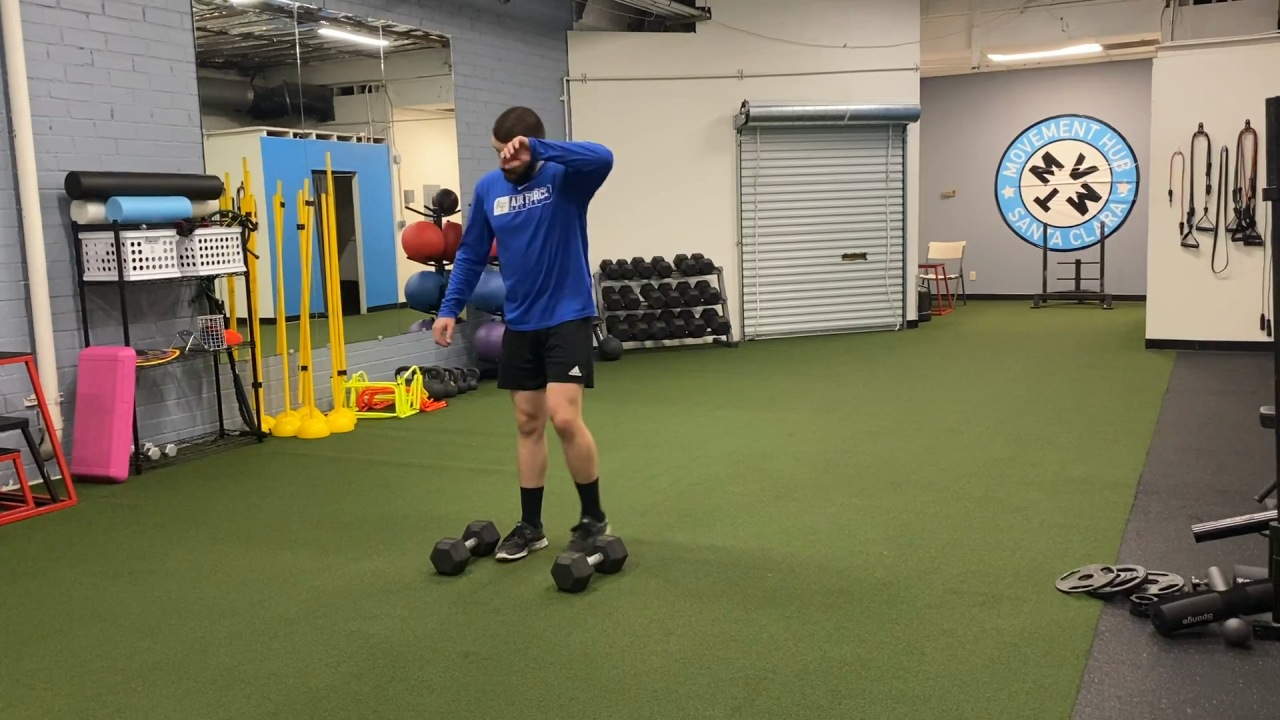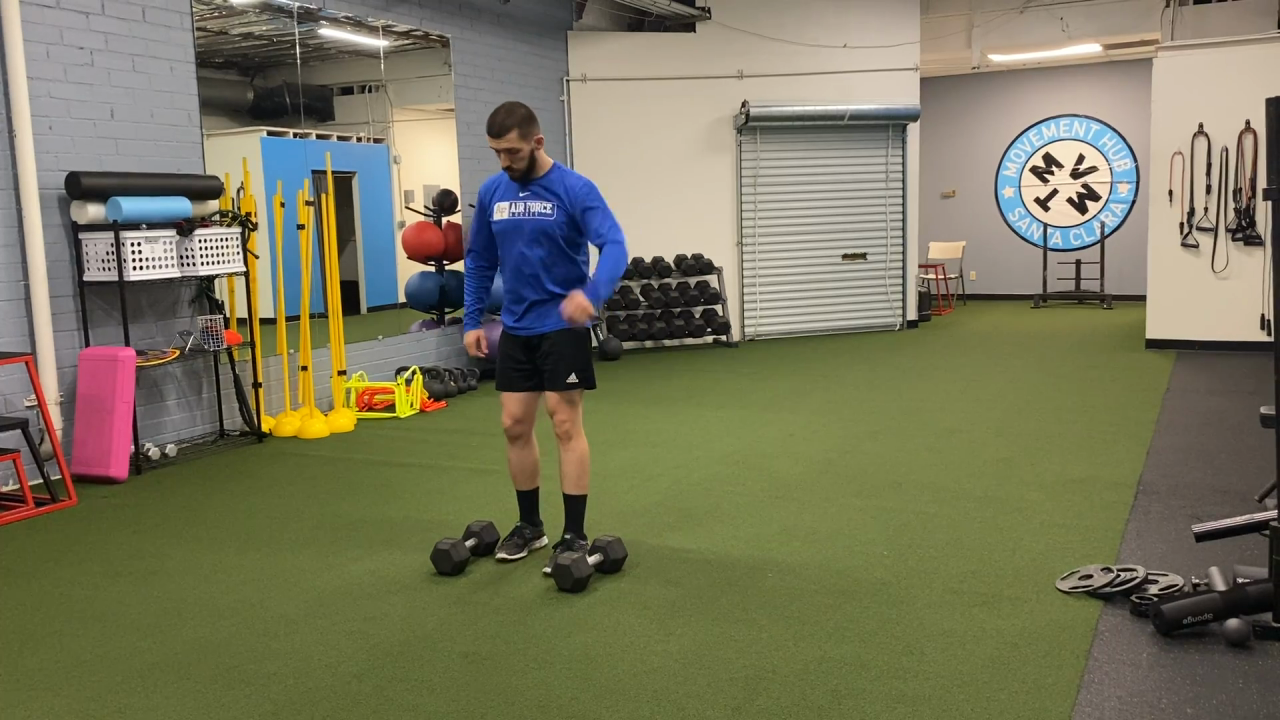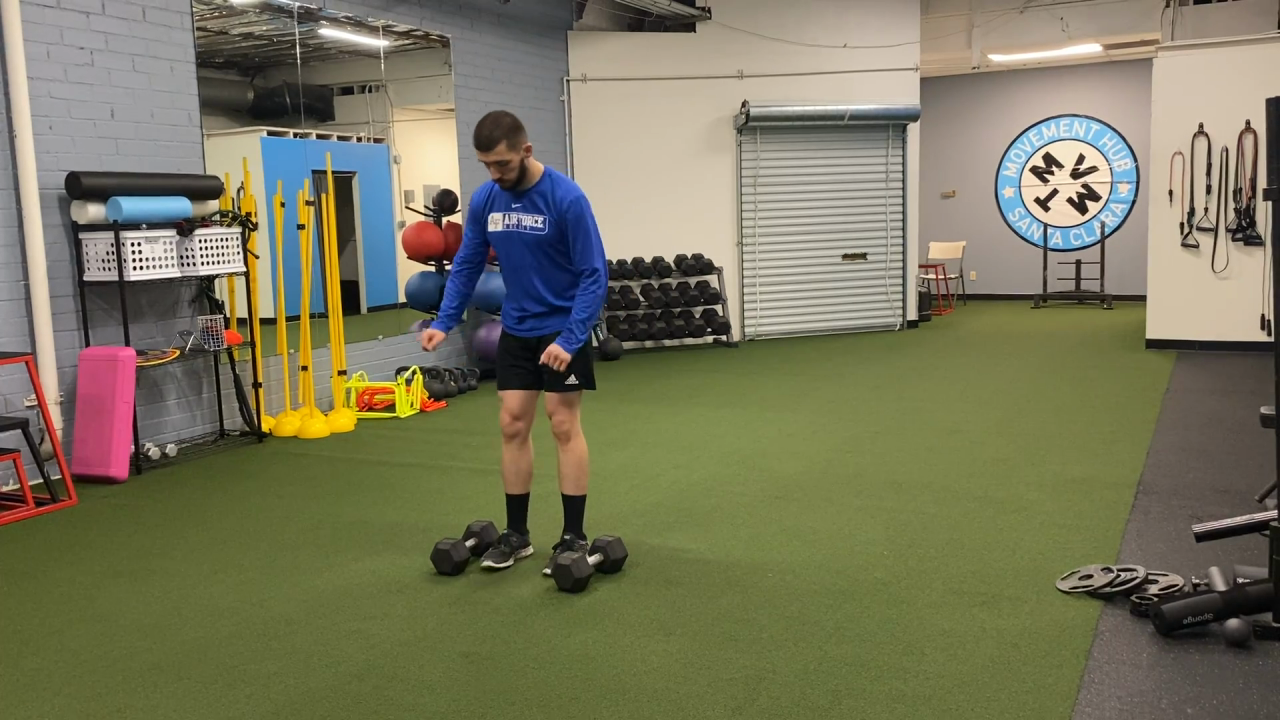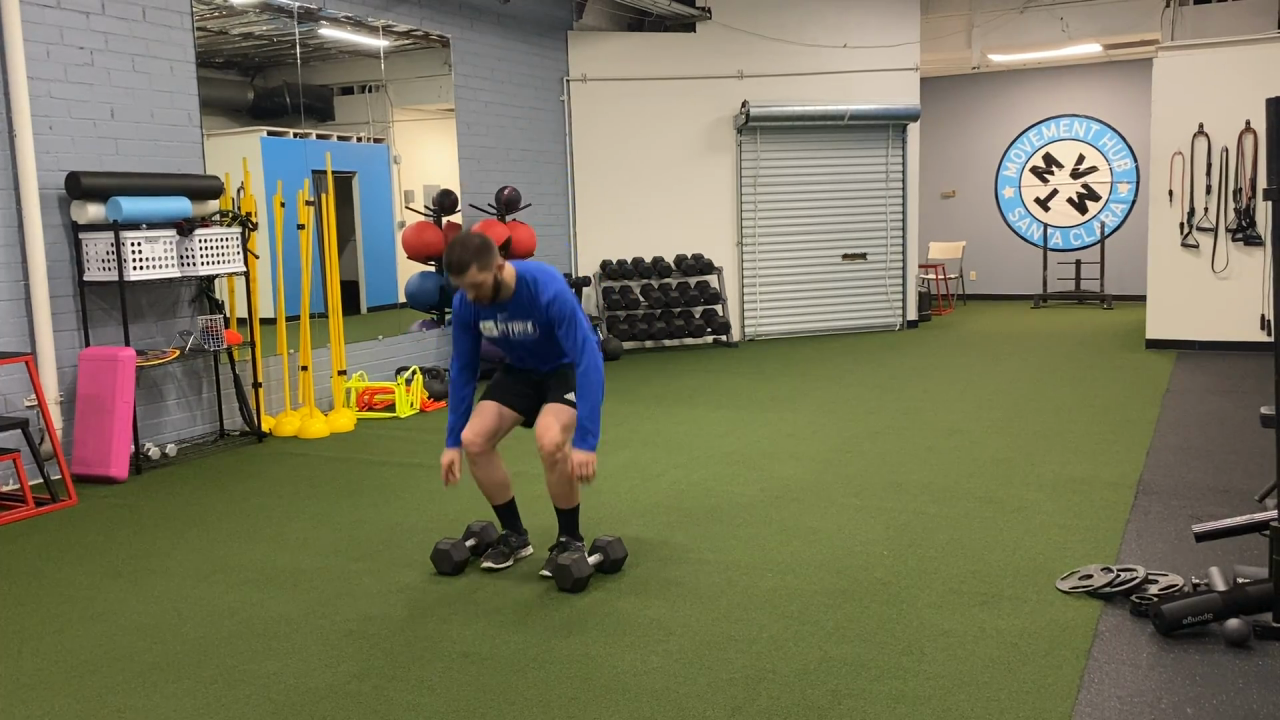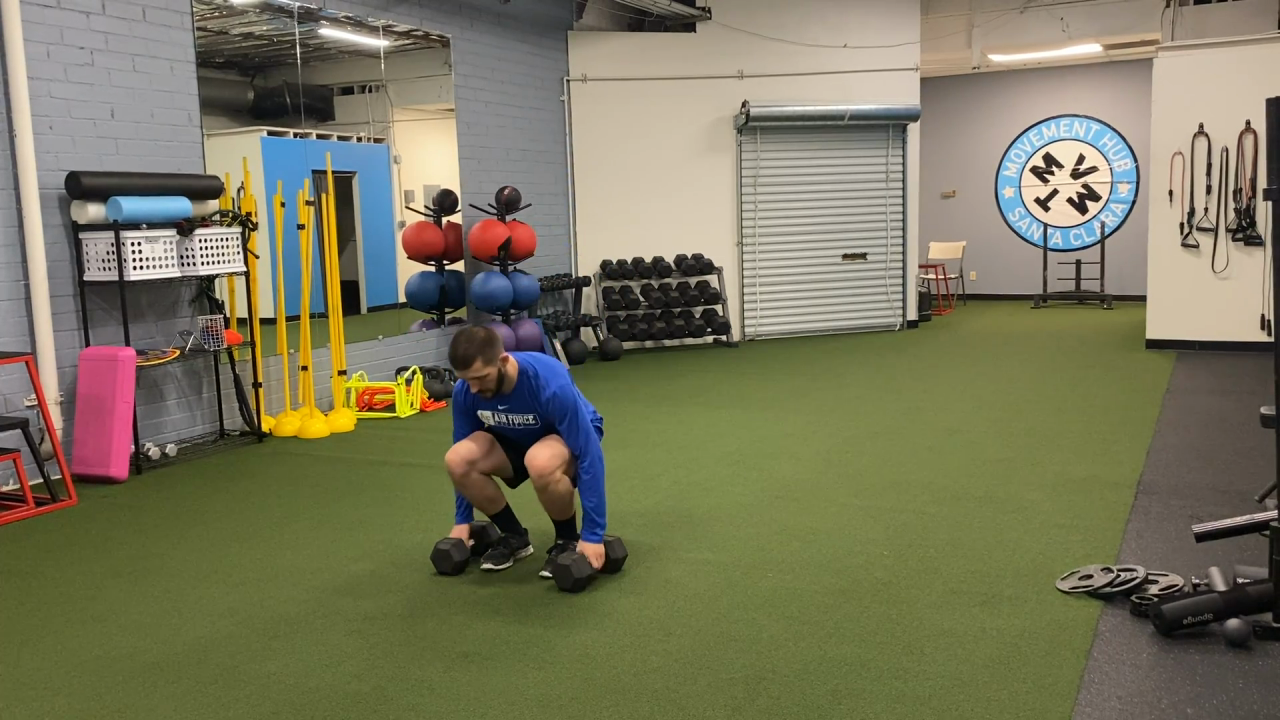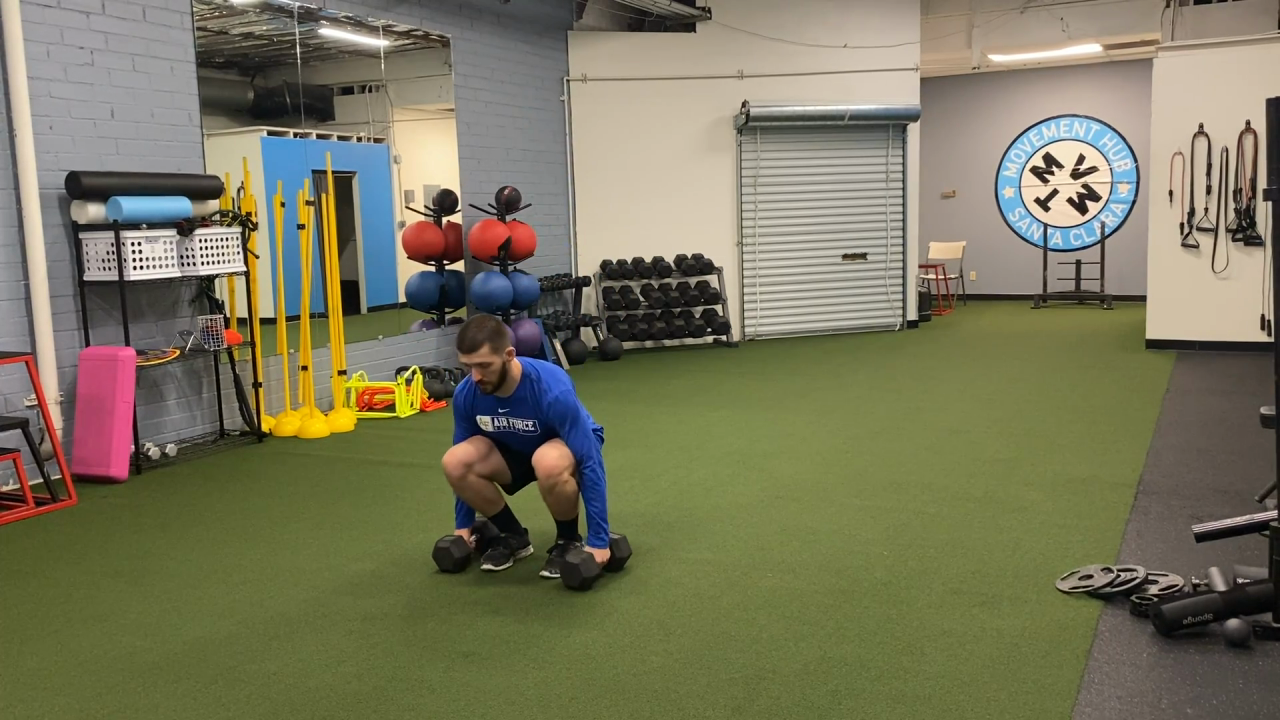
dt=0.4s
person 1, frame 1
left shoulder: (564, 177)
right shoulder: (487, 189)
left elbow: (602, 157)
right elbow: (471, 255)
left wrist: (537, 148)
right wrist: (449, 308)
left hip: (567, 317)
right hip: (520, 323)
left knee: (564, 418)
right knee: (527, 425)
left ankle: (592, 516)
right ankle: (530, 525)
person 1, frame 2
left shoulder: (573, 190)
right shoulder: (491, 192)
left elbow: (614, 250)
right elbow: (478, 262)
left wrist: (591, 294)
right wrist: (473, 320)
left hip: (563, 327)
right hip: (515, 328)
left knee: (566, 426)
right knee: (514, 428)
left ankle: (574, 535)
right ankle: (530, 525)
person 1, frame 3
left shoulder: (566, 198)
right shoulder: (484, 200)
left elbow: (593, 274)
right elbow: (466, 264)
left wrist: (569, 337)
right wrist: (443, 323)
left hip: (562, 330)
right hip: (516, 329)
left knee: (564, 428)
right knee: (513, 428)
left ankle: (574, 536)
right ankle: (517, 533)
person 1, frame 4
left shoulder: (548, 291)
right shoulder: (466, 301)
left elbow: (588, 362)
right elbow: (463, 369)
left wrist: (585, 441)
right wrist: (453, 441)
left hip: (568, 366)
right hip: (520, 369)
left knee: (550, 441)
right knee: (475, 441)
left ankle: (570, 539)
right ankle: (514, 534)
person 1, frame 5
left shoulder: (551, 385)
right shoulder: (465, 391)
left elbow: (590, 457)
right elbow: (463, 447)
left wrist: (592, 535)
right wrist: (462, 519)
left hip: (571, 436)
right hip: (518, 438)
left knee: (541, 464)
right knee: (456, 460)
left ankle: (567, 541)
right ankle: (513, 536)
person 1, frame 6
left shoulder: (553, 391)
right shoulder: (466, 394)
left elbow: (590, 462)
right elbow: (464, 464)
left wrist: (598, 541)
right wrist: (463, 525)
left hip: (571, 447)
right hip: (515, 450)
left knee: (549, 464)
right knee: (454, 462)
left ankle: (569, 541)
right ankle: (513, 535)
